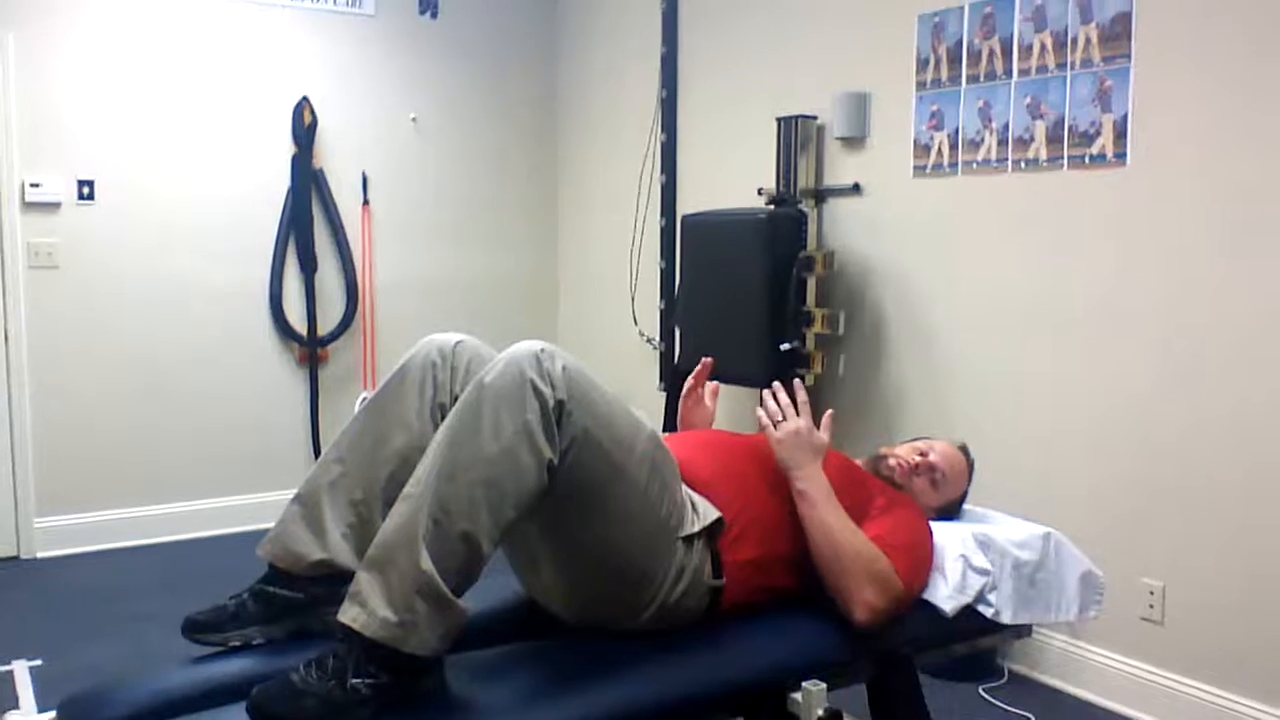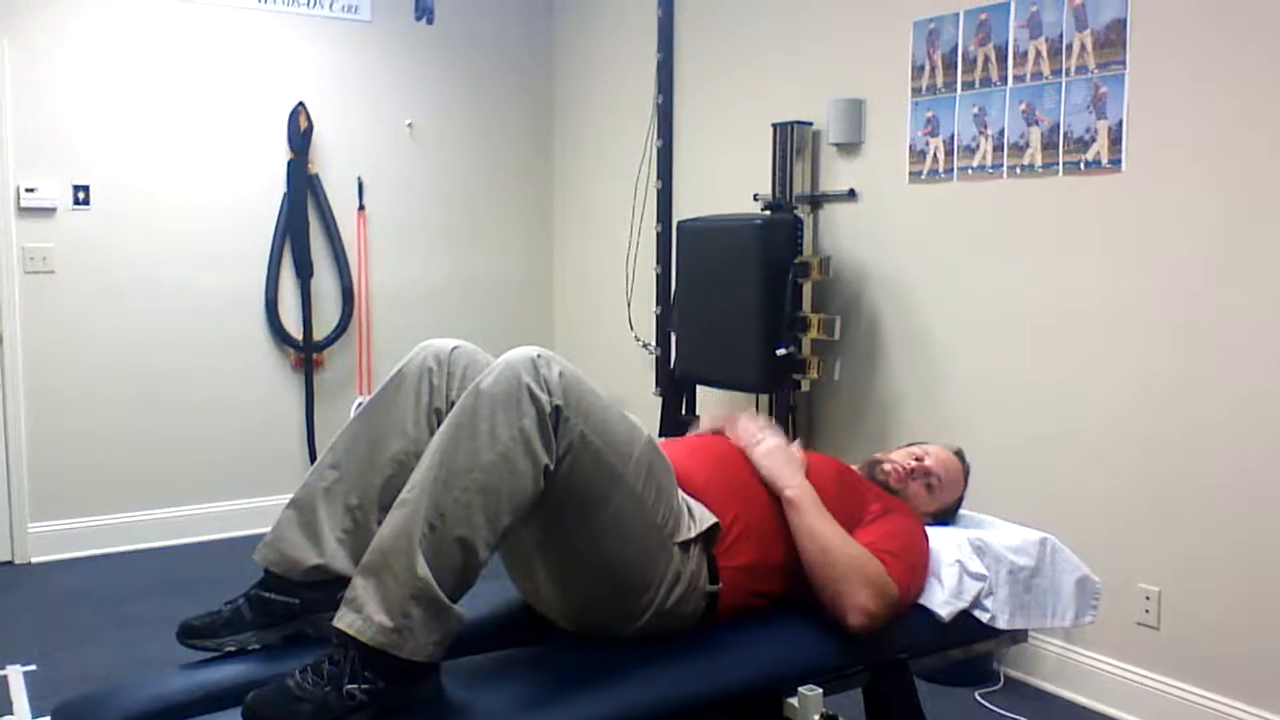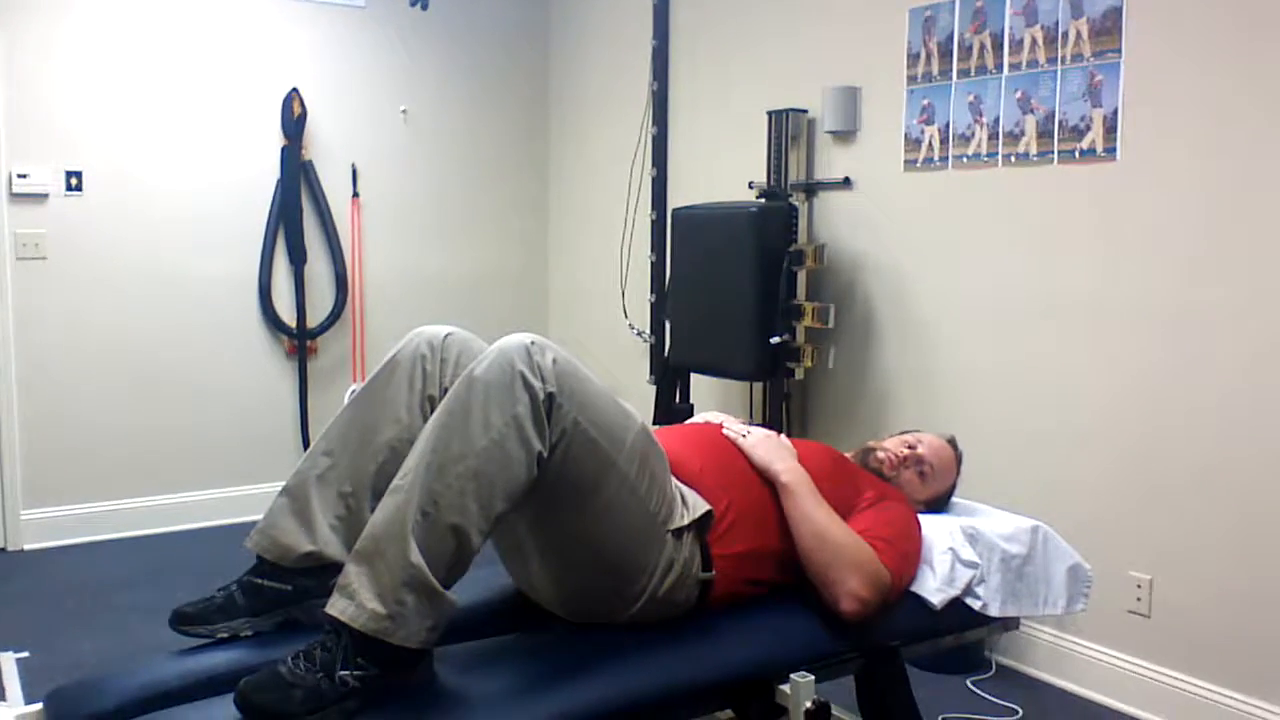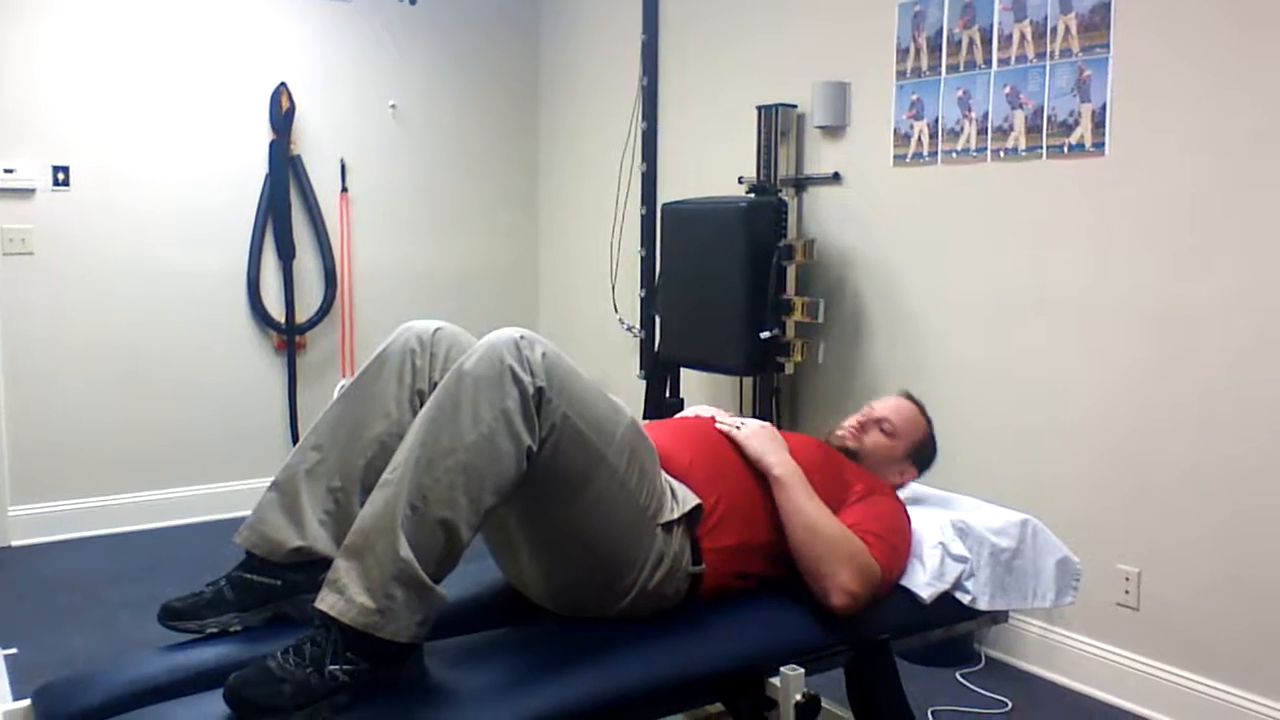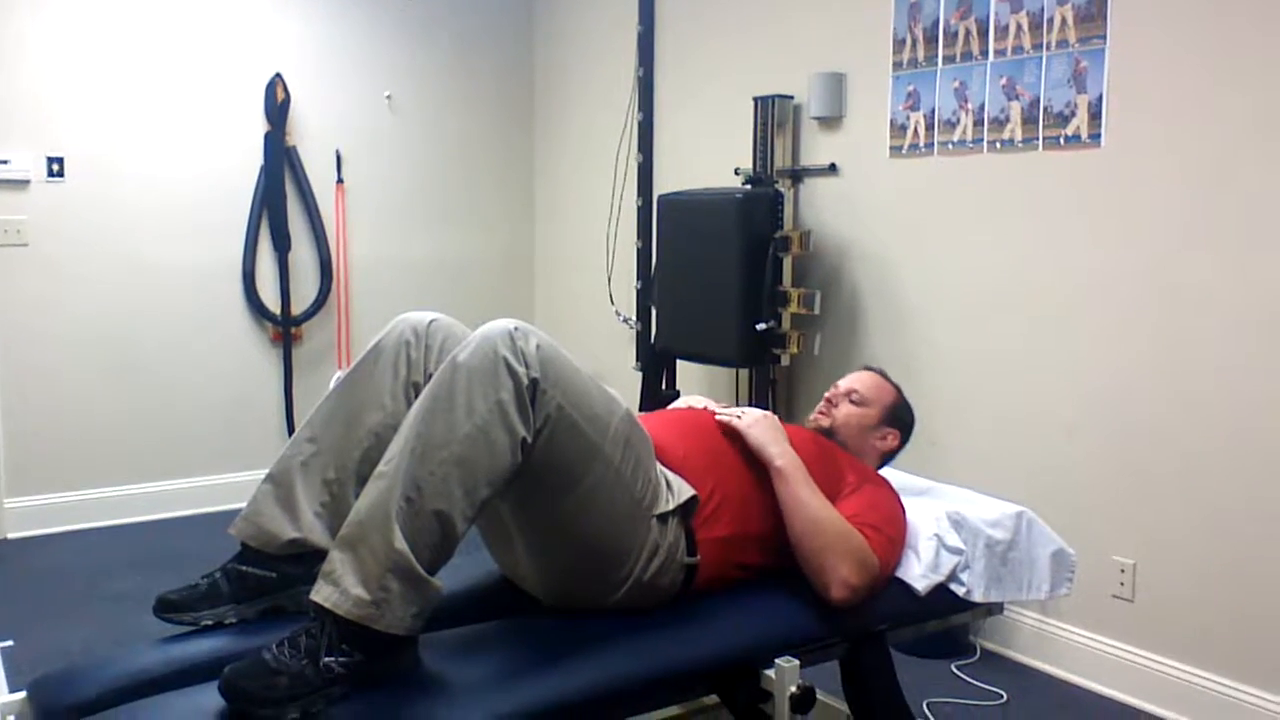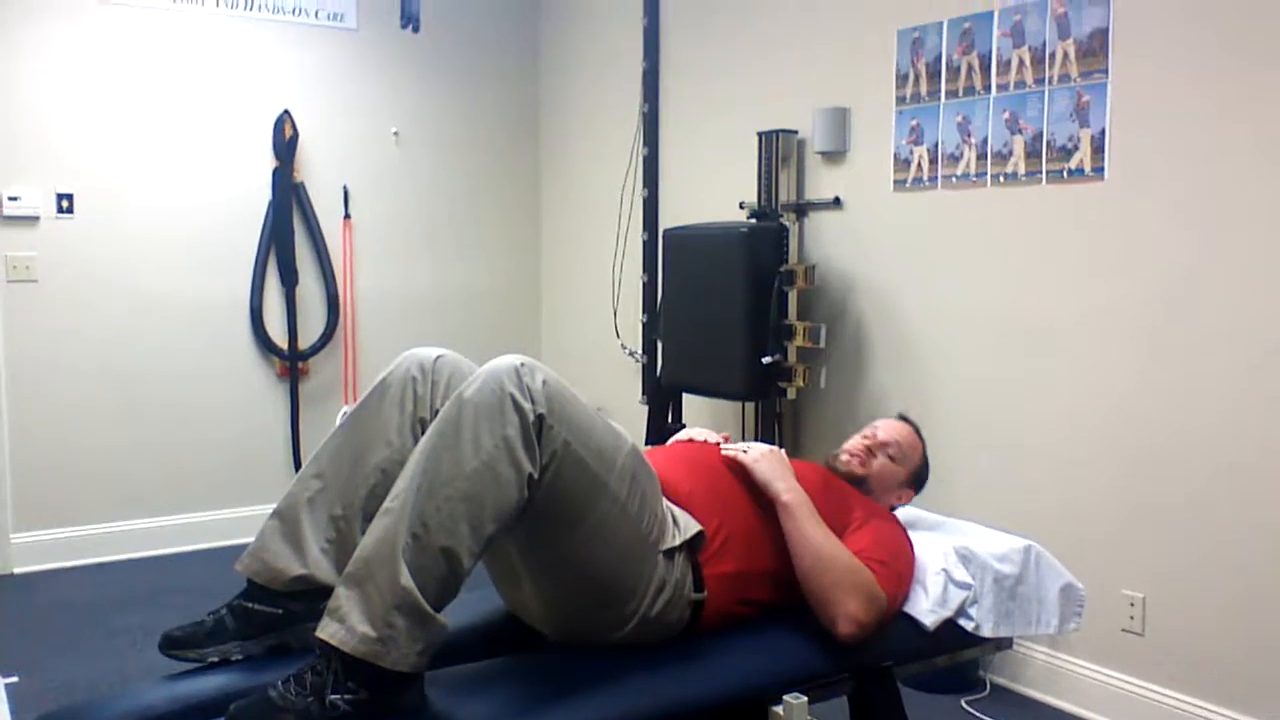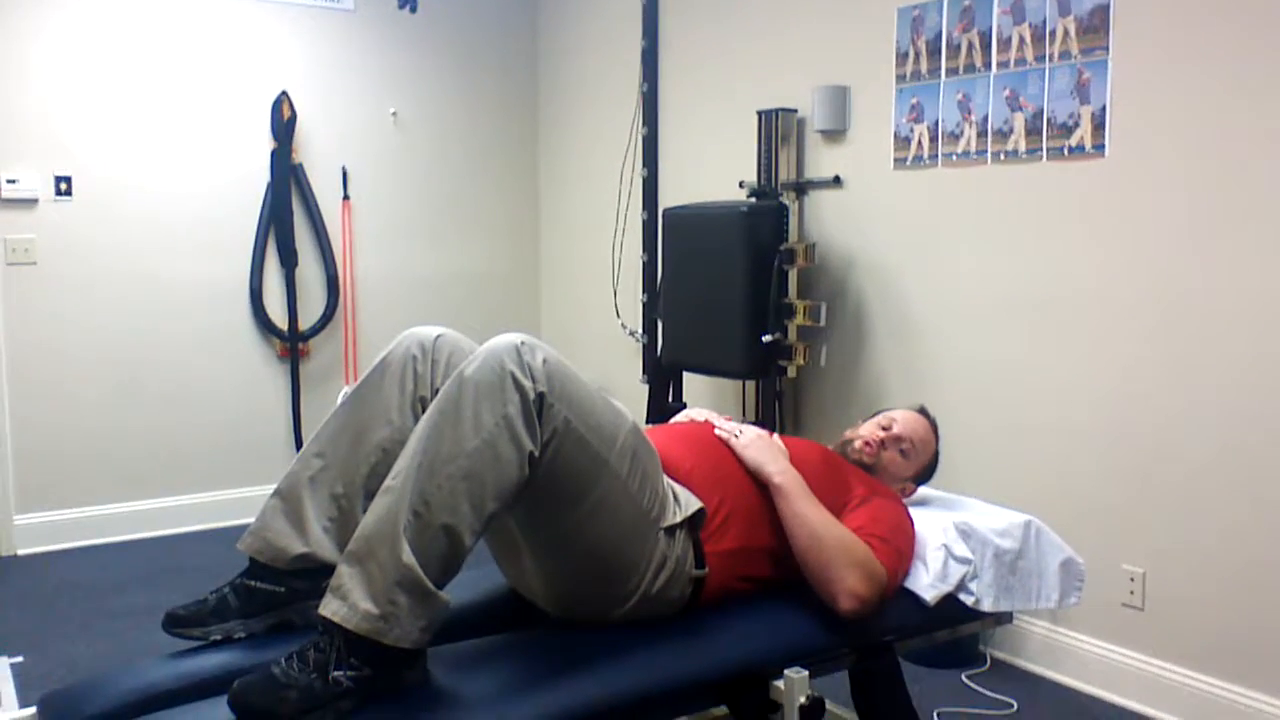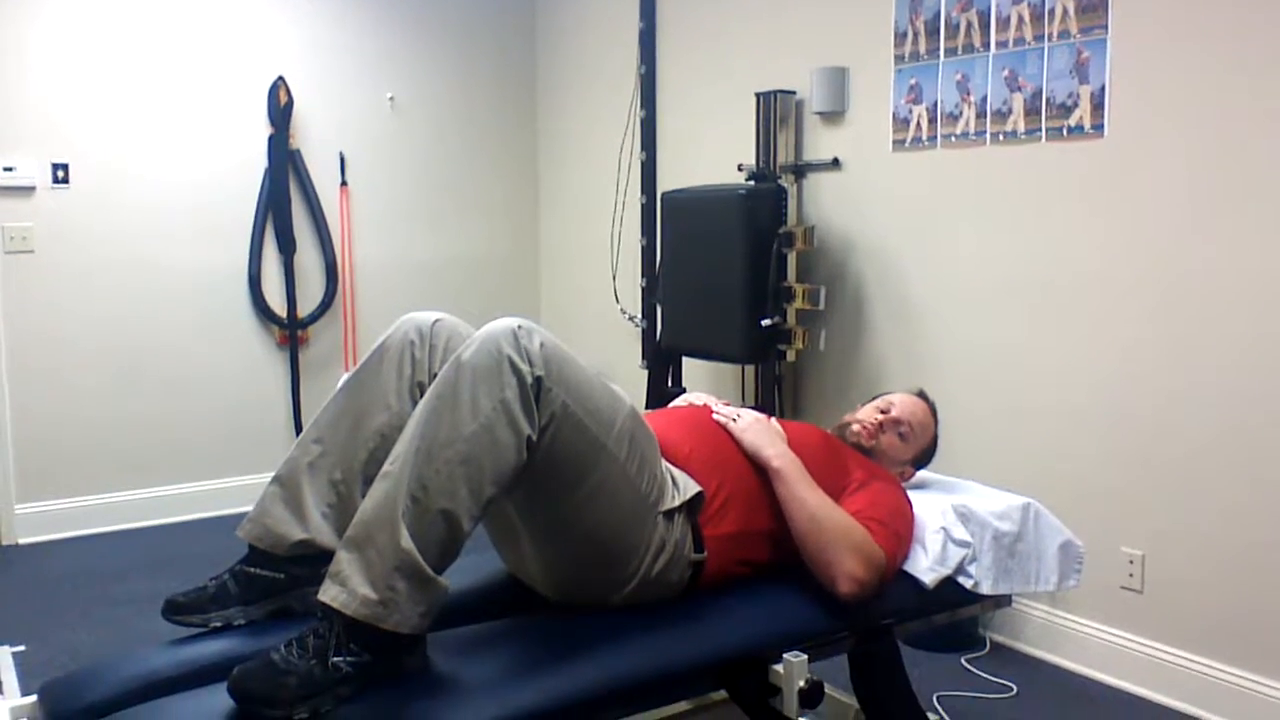
dt=0.4s
person 1, frame 1
left shoulder: (899, 521)
right shoulder: (806, 460)
left elbow: (866, 602)
left wrist: (806, 472)
right wrist: (691, 437)
left hip: (675, 556)
right hip: (574, 537)
left knee: (534, 373)
right knee: (449, 360)
left ankle: (388, 647)
right ankle: (307, 580)
person 1, frame 2
left shoulder: (894, 526)
right shoulder: (811, 465)
left elbow: (859, 605)
left wrist: (790, 481)
right wrist: (698, 449)
left hip: (670, 561)
right hip: (574, 546)
left knee: (530, 377)
right knee: (444, 365)
left ankle: (384, 650)
right ankle: (302, 584)
person 1, frame 3
left shoulder: (887, 515)
right shoulder: (792, 453)
left elbow: (853, 592)
left wrist: (785, 470)
right wrist: (705, 435)
left hip: (665, 546)
right hip: (566, 532)
left knee: (525, 365)
right knee: (439, 351)
left ankle: (377, 636)
right ankle: (294, 570)
person 1, frame 4
left shoulder: (874, 504)
right shoulder: (775, 444)
left elbow: (843, 587)
left wrist: (778, 462)
right wrist: (693, 426)
left hip: (656, 541)
right hip: (553, 530)
left knee: (515, 360)
right knee: (427, 345)
left ankle: (368, 631)
right ankle: (286, 564)
person 1, frame 5
left shoulder: (866, 490)
right shoulder: (762, 432)
left elbow: (843, 580)
left wrist: (780, 452)
right wrist: (682, 415)
left hip: (653, 532)
right hip: (547, 520)
left knee: (509, 350)
right knee: (422, 337)
left ankle: (363, 624)
right ankle: (280, 557)
person 1, frame 6
left shoulder: (875, 528)
right shoulder: (767, 470)
left elbow: (850, 614)
left wrist: (785, 488)
right wrist: (675, 449)
left hip: (658, 569)
right hip: (554, 550)
left knee: (515, 386)
right knee: (430, 373)
right ankle: (287, 593)
person 1, frame 7
left shoulder: (876, 508)
right shoulder: (778, 450)
left elbow: (849, 590)
left wrist: (777, 470)
right wrist: (689, 428)
left hip: (661, 544)
right hip: (556, 529)
left knee: (516, 364)
right knee: (428, 351)
left ankle: (370, 637)
right ankle: (288, 572)
person 1, frame 8
left shoulder: (878, 491)
right shoulder: (769, 431)
left elbow: (848, 573)
left wrist: (776, 455)
right wrist: (684, 411)
left hip: (656, 528)
right hip: (554, 517)
left knee: (513, 349)
right knee: (427, 338)
left ankle: (371, 624)
right ankle: (288, 557)
